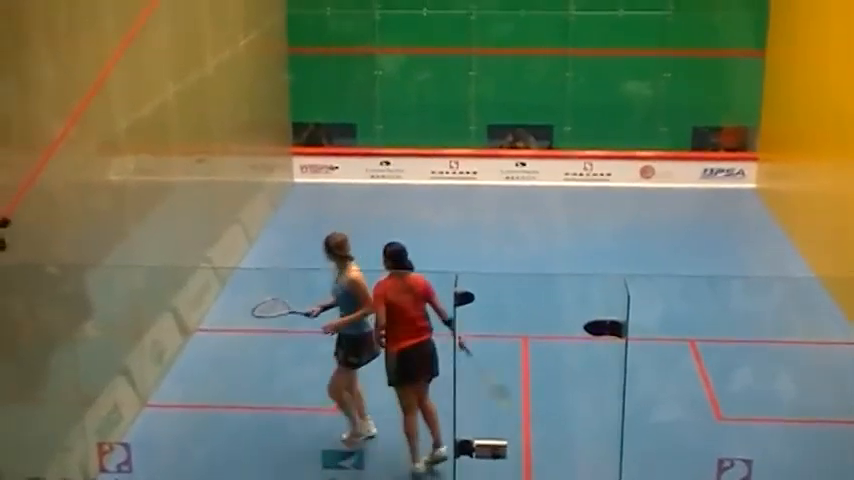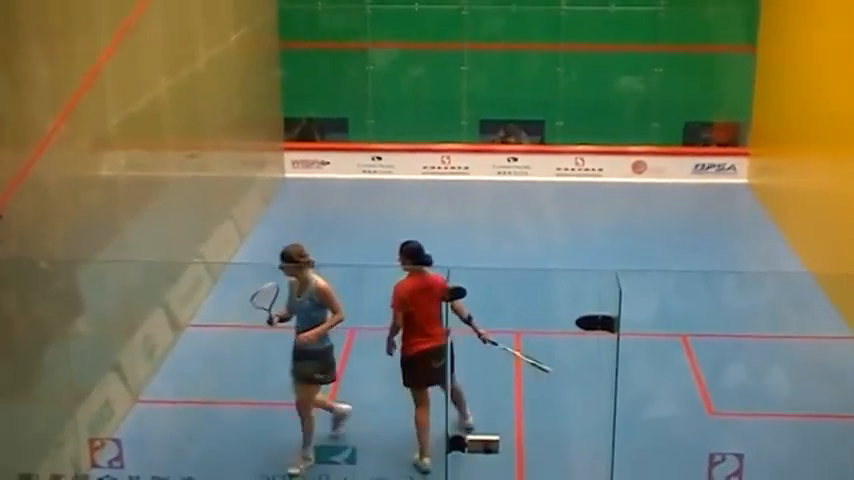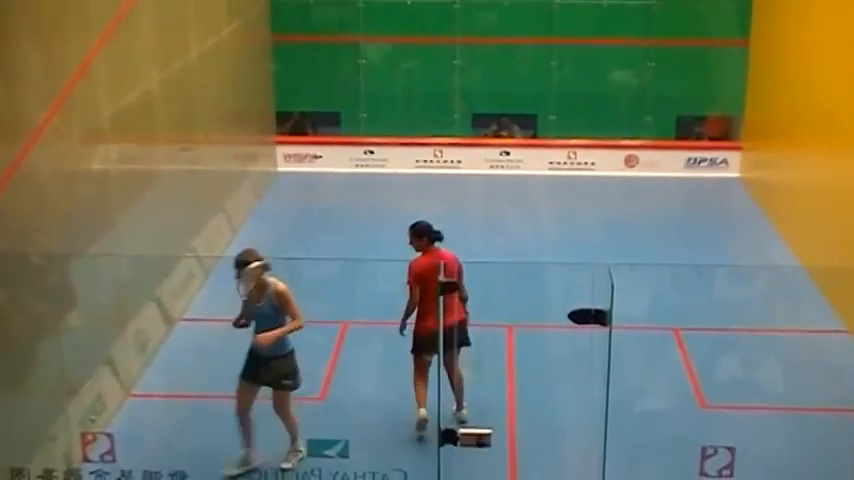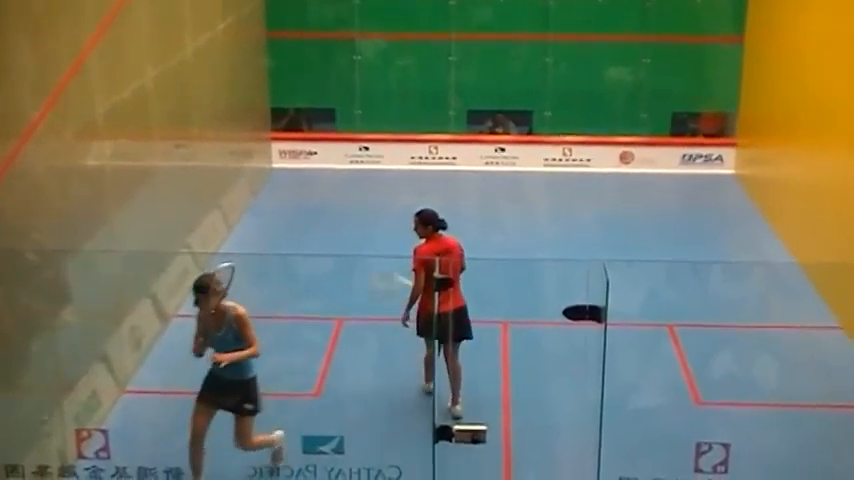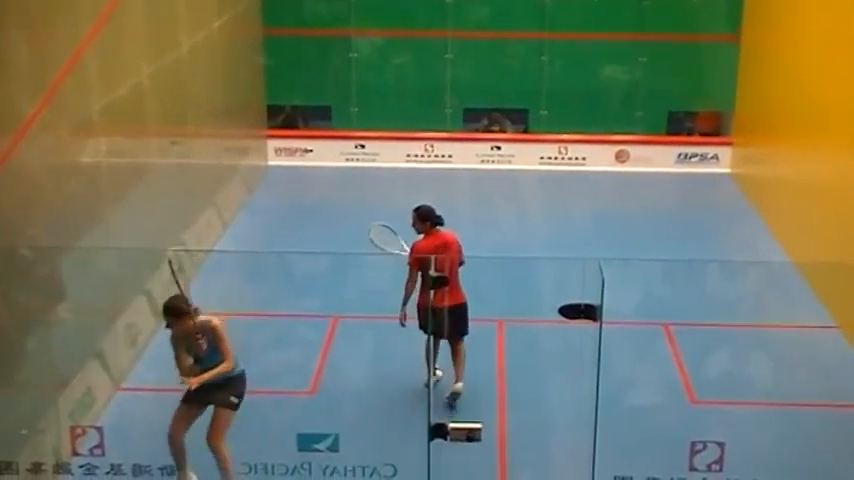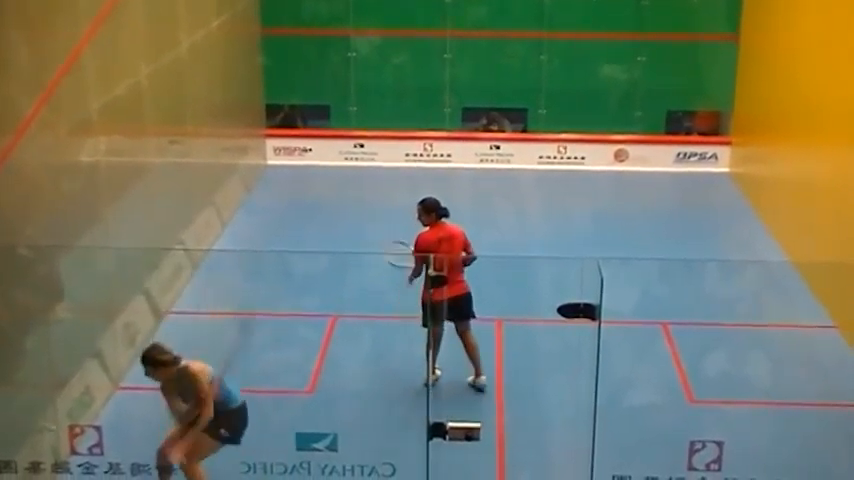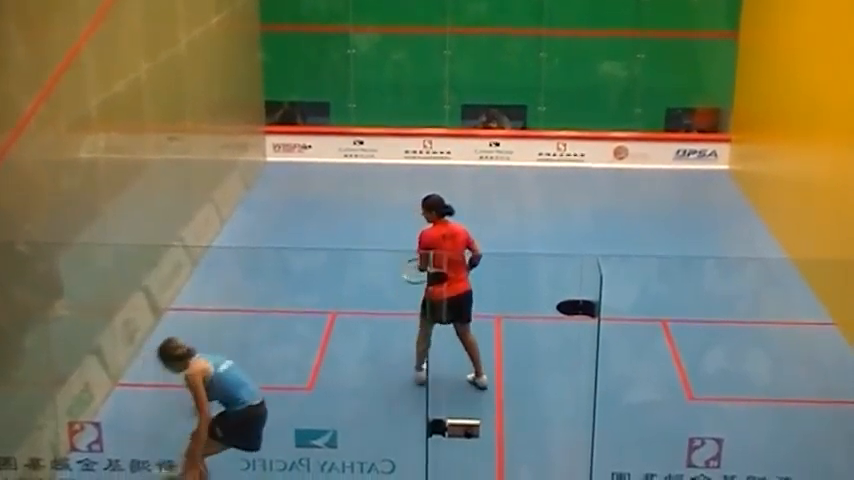
dt=0.2s
person 1, frame 1
left shoulder: (382, 288)
right shoulder: (420, 282)
left elbow: (381, 323)
right elbow: (441, 310)
left wrist: (378, 335)
right wrist: (455, 332)
left hip: (399, 352)
right hip: (423, 346)
left knee: (408, 408)
right knee: (423, 400)
left ankle: (416, 461)
right ankle: (438, 447)
person 1, frame 2
left shoulder: (401, 288)
right shoulder: (439, 281)
left elbow: (398, 324)
right elbow: (458, 309)
left wrist: (390, 340)
right wrist: (475, 328)
left hip: (415, 352)
right hip: (441, 345)
left knee: (421, 405)
right knee: (450, 383)
left ankle: (423, 457)
right ankle: (465, 418)
person 1, frame 3
left shoulder: (417, 265)
right shoulder: (452, 258)
left elbow: (414, 300)
right elbow: (462, 289)
left wrist: (403, 320)
right wrist: (464, 308)
left hip: (428, 326)
right hip: (455, 322)
left knee: (420, 371)
right knee: (452, 366)
left ankle: (422, 410)
right ankle: (460, 409)
person 1, frame 4
left shoulder: (421, 251)
right shoulder: (454, 244)
left elbow: (419, 286)
left wrist: (407, 310)
left hip: (430, 311)
right hip: (456, 308)
left knee: (431, 348)
right knee: (452, 356)
left ankle: (429, 383)
right ankle: (456, 404)
person 1, frame 5
left shoulder: (418, 248)
right shoulder: (452, 238)
left elbow: (412, 282)
right elbow: (461, 261)
left wrist: (403, 307)
left hip: (431, 304)
right hip: (456, 302)
left knee: (433, 339)
right knee: (457, 345)
left ankle: (432, 374)
right ankle: (458, 383)
person 1, frame 6
left shoulder: (423, 238)
right shoulder: (458, 232)
left elbow: (417, 270)
right elbow: (472, 256)
left wrist: (412, 277)
left hip: (435, 297)
right hip: (460, 293)
left knee: (435, 334)
right knee: (466, 334)
left ankle: (431, 373)
right ankle: (479, 376)
person 1, frame 7
left shoulder: (426, 235)
right shoulder: (461, 231)
left elbow: (423, 267)
right elbow: (477, 255)
left wrist: (424, 265)
left hip: (436, 296)
right hip: (462, 292)
left knee: (424, 331)
right knee: (464, 333)
left ankle: (420, 371)
right ankle: (480, 376)
person 2, frame 1
left shoulder: (353, 277)
right shoulder: (340, 272)
left elbow: (371, 307)
left wrist: (341, 322)
right wrist: (322, 307)
left hip: (357, 338)
right hip: (347, 335)
left knee: (334, 389)
right knee: (349, 384)
left ankle: (358, 428)
right ankle: (364, 426)
person 2, frame 2
left shoulder: (319, 287)
right shoulder: (292, 284)
left elbow: (338, 315)
left wrist: (315, 332)
right wrist: (279, 317)
left hip: (319, 352)
right hip: (301, 349)
left knee: (303, 407)
right knee: (304, 402)
left ankle: (306, 454)
right ankle: (340, 411)
person 2, frame 3
left shoulder: (278, 290)
right shoulder: (247, 289)
left elbow: (298, 322)
right elbow: (243, 322)
left wrist: (273, 334)
right wrist: (242, 319)
left hip: (280, 357)
right hip: (257, 356)
left knee: (281, 410)
right knee: (241, 409)
left ankle: (297, 446)
right ankle: (248, 456)
person 2, frame 4
left shoulder: (238, 314)
right shoulder: (203, 317)
left elbow: (255, 350)
right elbow: (197, 352)
left wrist: (228, 357)
right wrist: (200, 339)
left hip: (243, 381)
right hip: (217, 379)
left knee: (243, 442)
right knee: (196, 434)
left ankle: (275, 440)
person 2, frame 5
left shoulder: (212, 325)
right shoulder: (177, 337)
left elbow: (229, 364)
right elbow: (186, 374)
left wrist: (201, 378)
right wrist: (197, 355)
left hip: (231, 381)
right hip: (210, 381)
left knee: (214, 441)
right knee: (174, 435)
person 2, frame 6
left shoulder: (193, 371)
right shoulder: (167, 387)
left elbow: (207, 411)
right elbow: (182, 418)
left wrist: (183, 445)
left hip: (232, 414)
right hip: (220, 411)
left knee: (187, 461)
right knee: (164, 454)
person 2, frame 7
left shoulder: (193, 372)
right shoulder: (207, 360)
left elbow: (205, 416)
left hip: (248, 414)
right hip: (256, 408)
left knee: (192, 456)
right knee: (197, 441)
